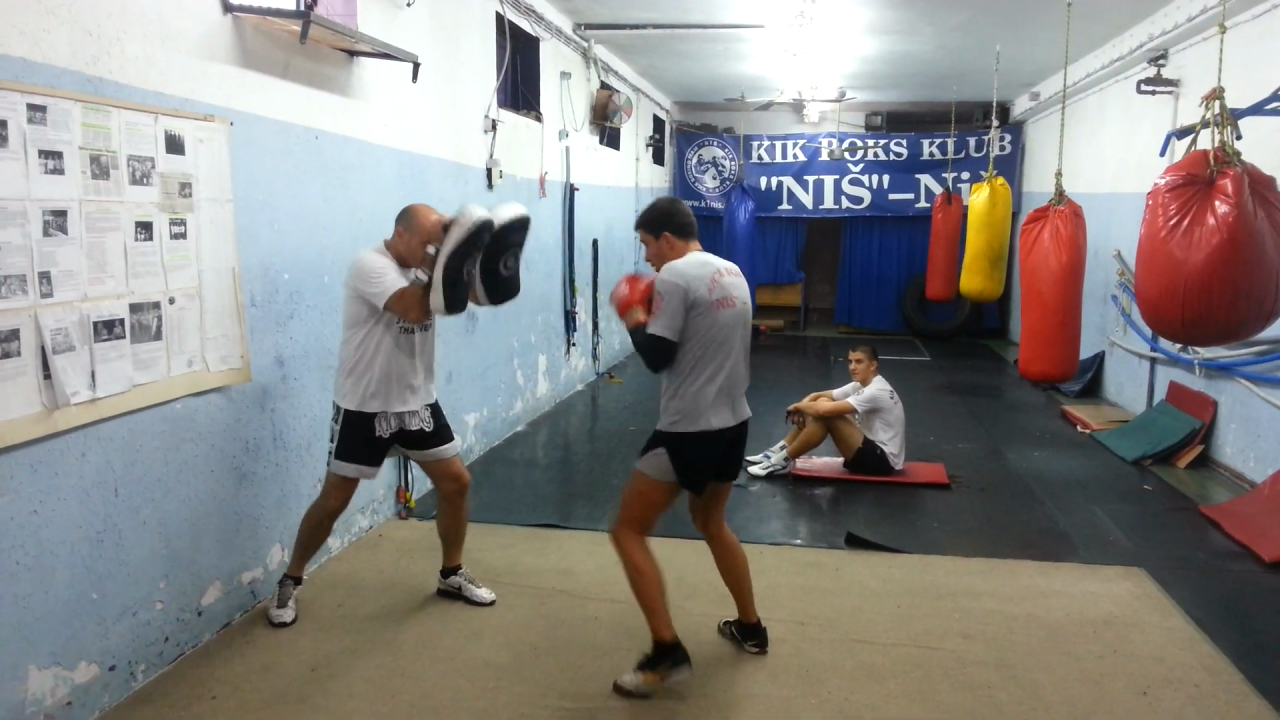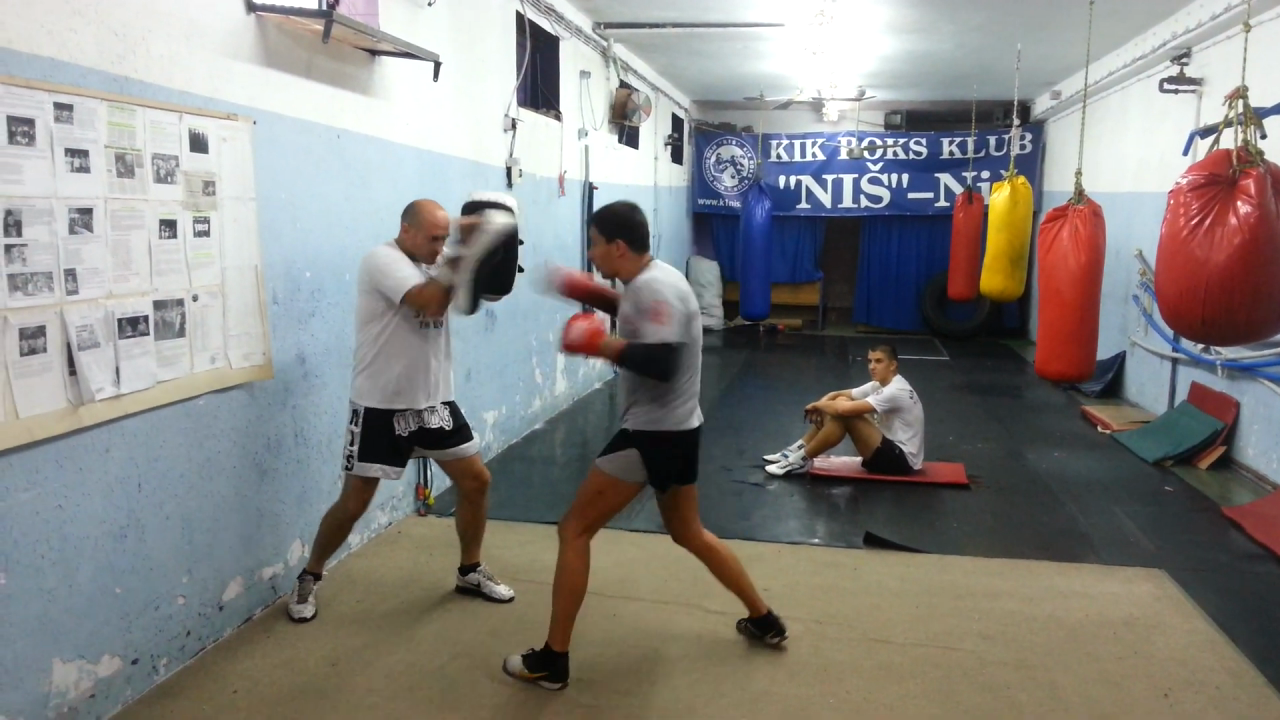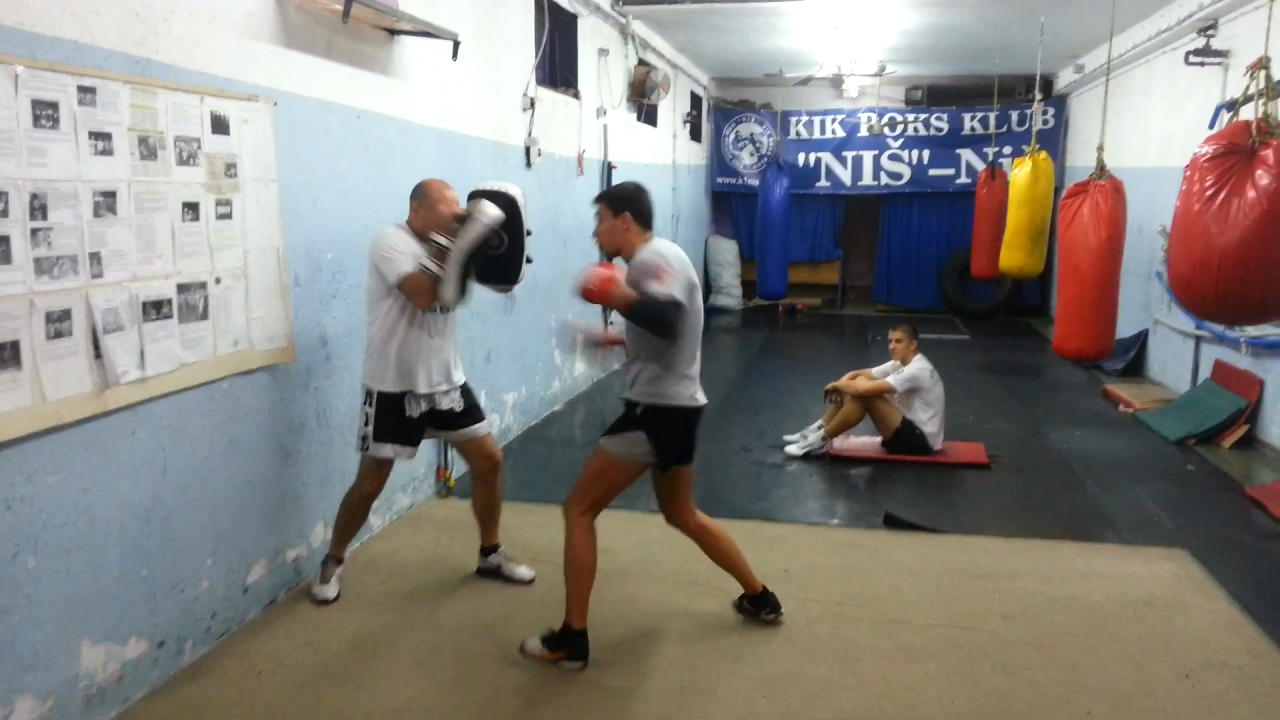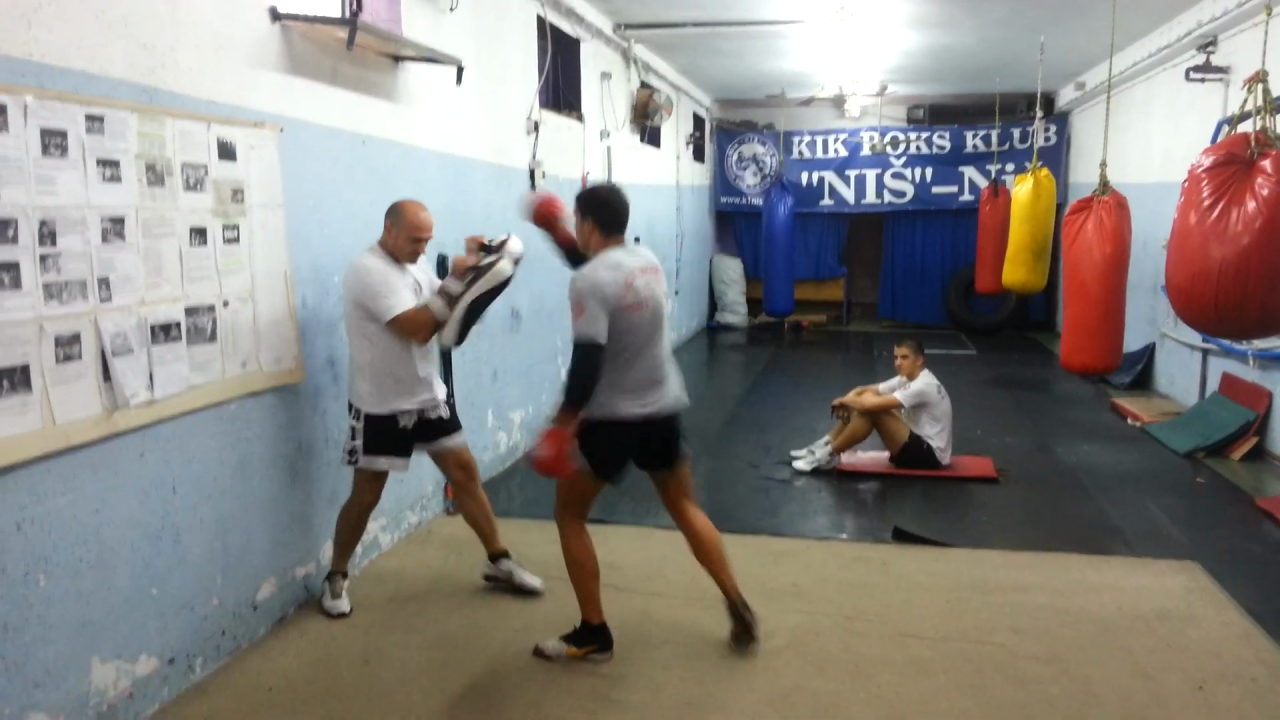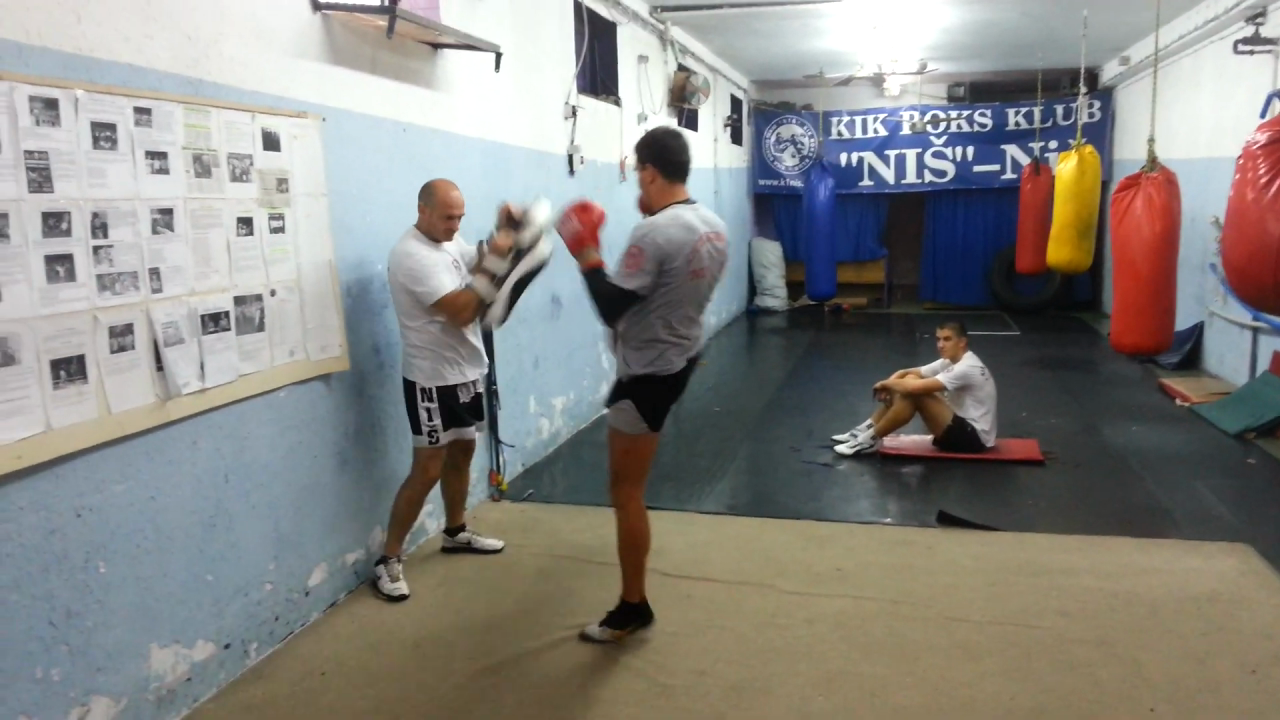
dt=0.5s
person 1, frame 1
left shoulder: (676, 275)
right shoulder: (731, 272)
left elbow: (657, 357)
left wrist: (634, 318)
right wrist: (652, 321)
left hip: (687, 428)
right hip: (733, 422)
left knee: (627, 530)
right knee: (710, 522)
left ankle: (668, 650)
right ankle: (749, 627)
person 1, frame 2
left shoulder: (652, 288)
right shoulder: (653, 279)
left elbow: (661, 364)
left wrist: (604, 346)
right wrist: (593, 293)
left hip: (652, 432)
right hip: (682, 429)
left knee: (574, 530)
right knee: (688, 532)
left ankle: (553, 659)
right ankle: (764, 620)
person 1, frame 3
left shoulder: (658, 257)
right shoulder: (634, 265)
left elbow: (666, 321)
left wrist: (621, 297)
left hip: (661, 408)
right hip: (674, 406)
left knee: (579, 510)
right knee: (682, 515)
left ankle: (572, 639)
right ankle: (761, 598)
person 1, frame 4
left shoulder: (589, 282)
right shoulder: (646, 260)
left elbow: (587, 364)
left wrist: (563, 423)
left hip: (611, 422)
right hip: (662, 411)
left knee: (569, 515)
right knee: (685, 510)
left ankle: (593, 632)
right ankle: (739, 612)
person 1, frame 5
left shoulder: (652, 233)
right shoulder: (715, 225)
left elbow: (612, 308)
left wrist: (584, 251)
left hip: (651, 371)
right hip: (685, 356)
left knee: (627, 492)
left ankle: (632, 610)
person 2, frame 1
left shoulder: (433, 261)
right shoulder: (369, 265)
left elbow: (482, 293)
right elbow: (416, 309)
left wrist: (493, 250)
right wrist: (435, 252)
left hip: (417, 402)
right hip: (364, 407)
left knee: (455, 483)
right knee: (334, 500)
left ankle: (452, 575)
right ankle: (290, 581)
person 2, frame 2
left shoulder: (441, 260)
right shoulder: (381, 260)
left elbow: (492, 288)
right elbow: (431, 304)
left wrist: (494, 246)
right wrist: (462, 251)
left hip: (433, 399)
right hip: (381, 405)
left knee: (477, 480)
right knee: (354, 503)
left ankle: (470, 572)
right ankle: (310, 576)
person 2, frame 3
left shoulder: (448, 243)
right shoulder: (390, 242)
right elbow: (423, 296)
right wrist: (445, 238)
left hip: (446, 380)
right hip: (393, 386)
left knee: (489, 461)
right knee: (370, 484)
left ankle: (491, 554)
right ankle: (332, 561)
person 2, frame 4
left shoulder: (413, 262)
right shoulder: (368, 271)
left elbow: (448, 314)
right elbow: (419, 331)
left wrist: (476, 263)
right wrist: (454, 284)
left hip: (427, 393)
right hip: (380, 405)
left knee: (465, 472)
right knee: (365, 496)
left ankle: (498, 562)
right ankle: (336, 577)
person 2, frame 5
left shoulder: (448, 239)
right shoulder: (411, 254)
left elbow: (477, 269)
right elbow: (463, 308)
left wrist: (503, 232)
right wrist: (495, 259)
left hip: (464, 371)
right hip: (433, 380)
left knee: (462, 451)
right knee: (427, 470)
left ankle: (456, 532)
right ankle: (388, 561)
